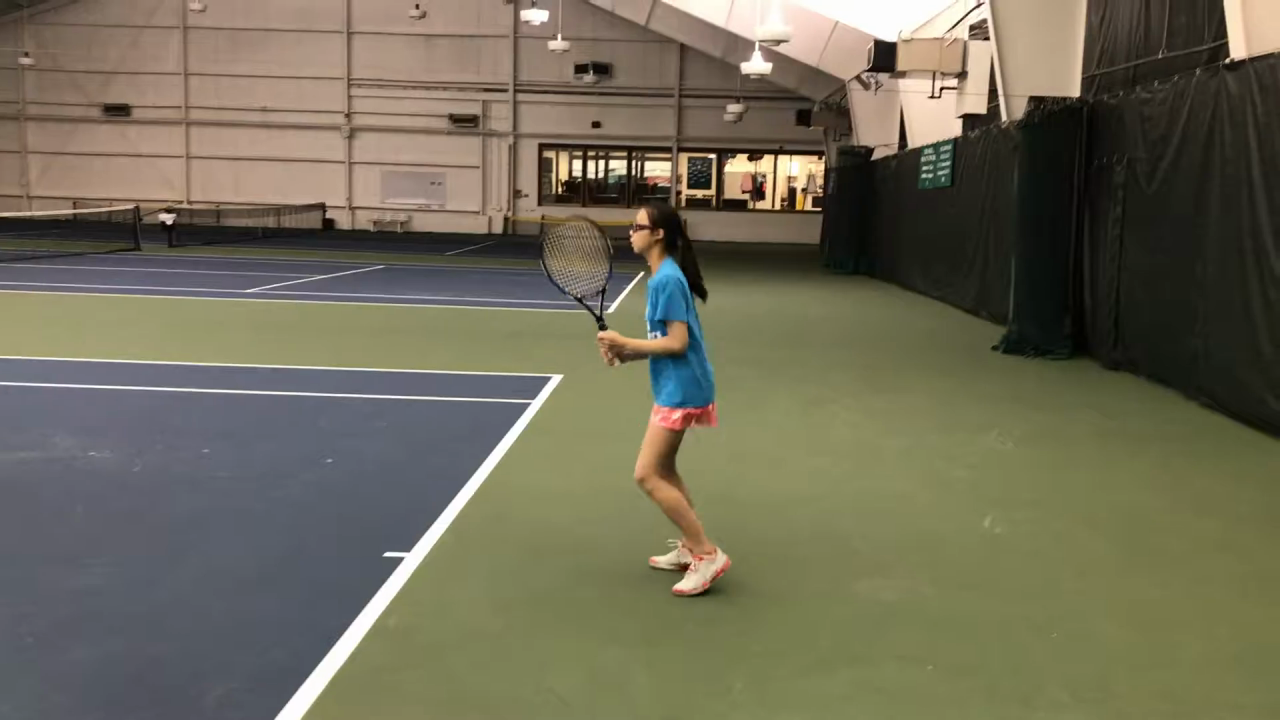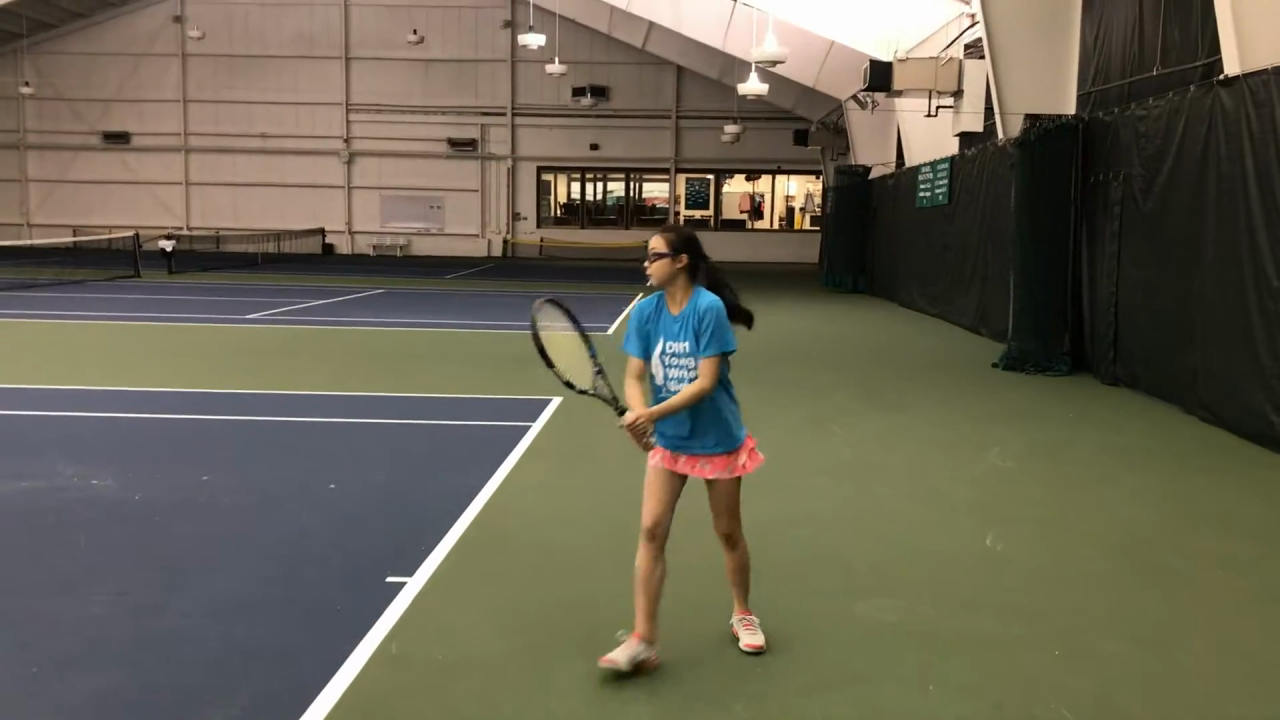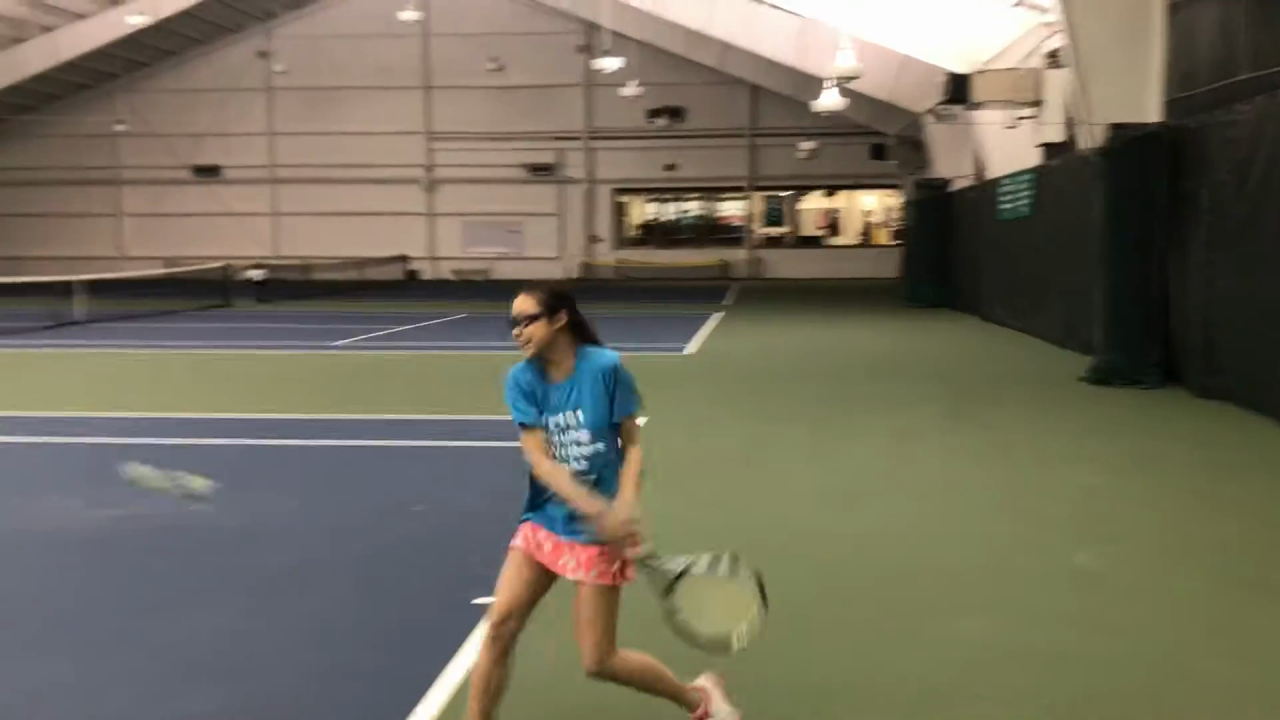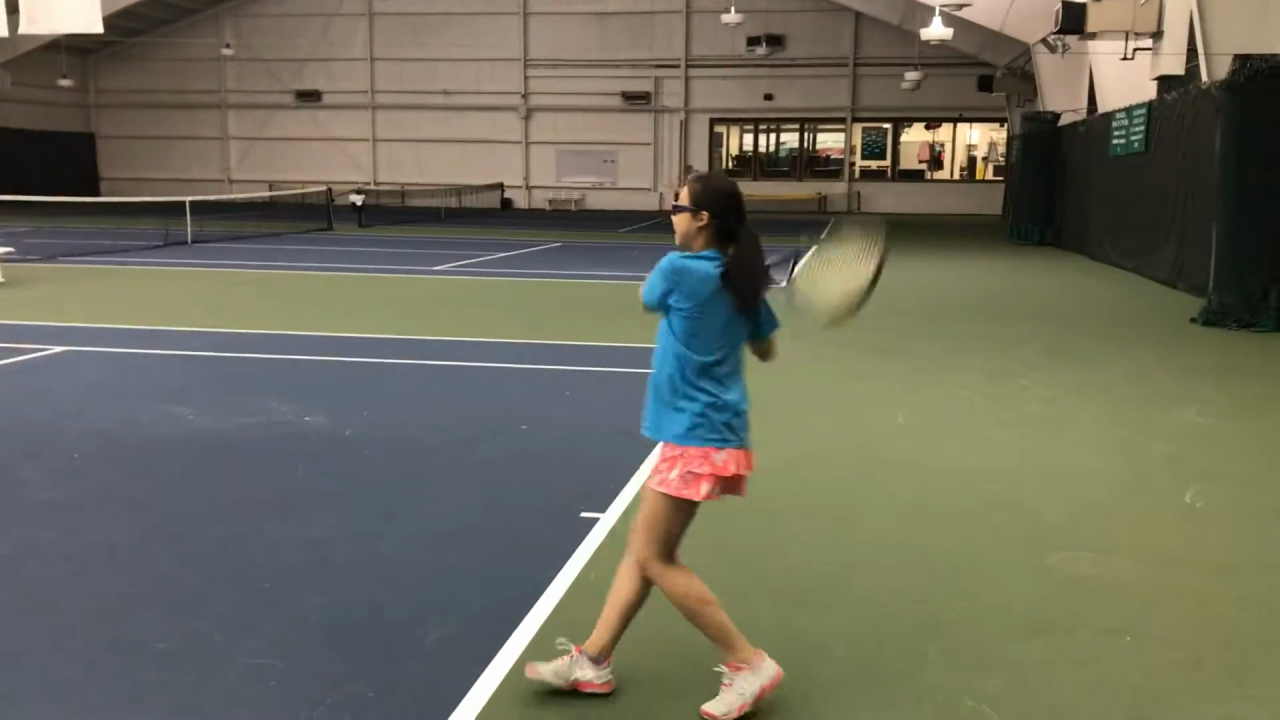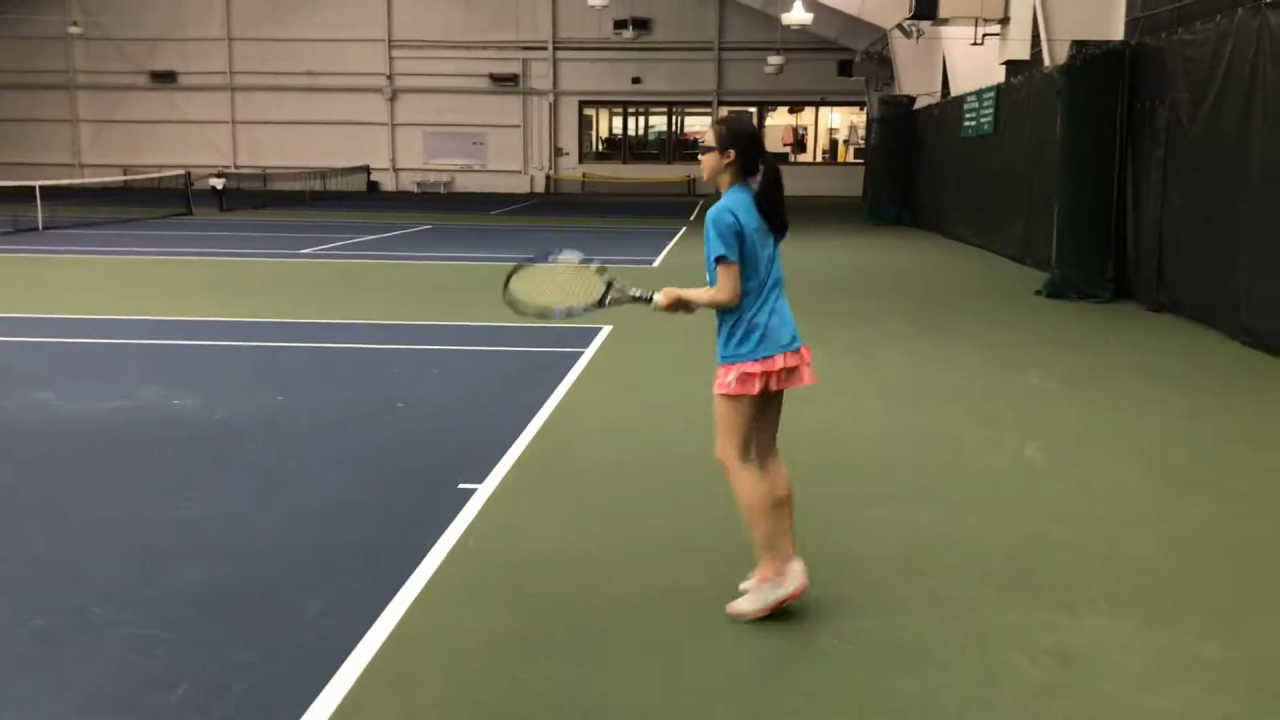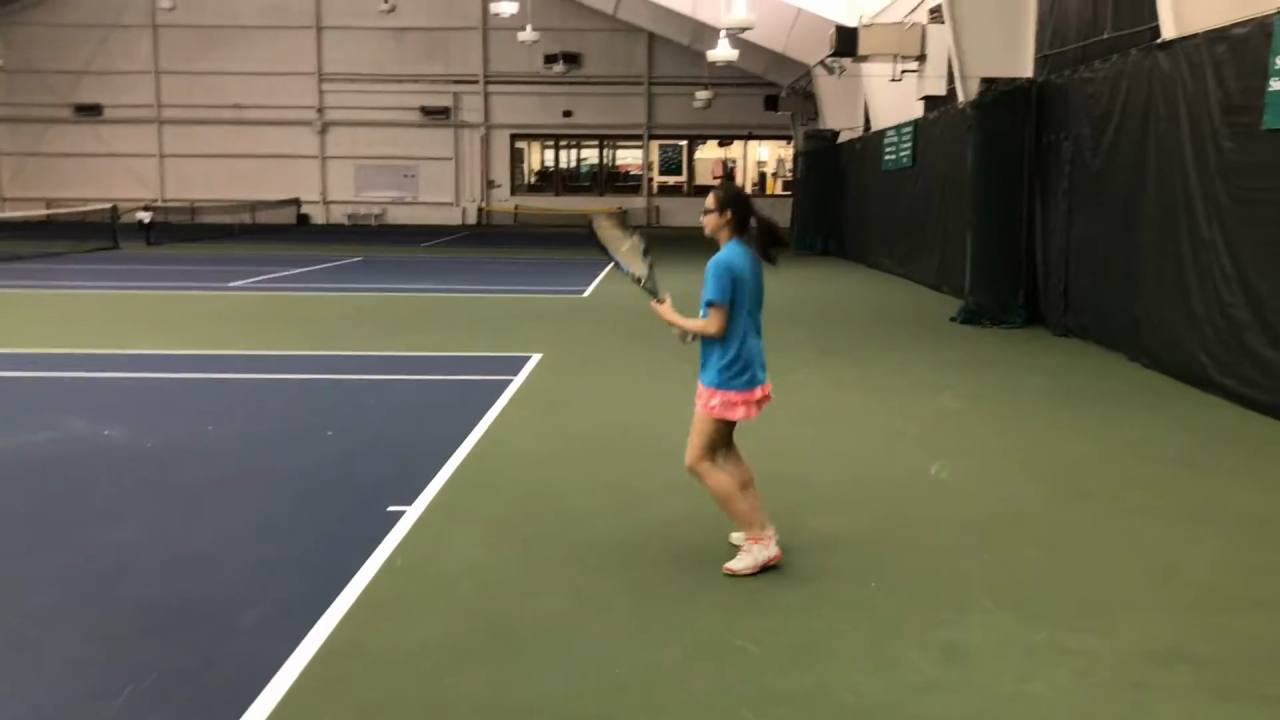
dt=0.7s
person 1, frame 1
left shoulder: (666, 279)
right shoulder: (661, 276)
left elbow: (677, 343)
left wrist: (626, 343)
right wrist: (624, 350)
left hip: (680, 392)
right hip: (682, 388)
left knee: (646, 475)
right knee: (662, 468)
left ankle: (706, 553)
right ankle: (691, 548)
person 1, frame 2
left shoulder: (709, 307)
right shoulder: (644, 311)
left elbow: (707, 380)
right elbow: (634, 375)
left wrist: (652, 413)
right wrist: (636, 413)
left hip: (718, 437)
right hip: (668, 440)
left knee: (729, 533)
right knee: (651, 529)
left ankle: (743, 615)
right ankle: (642, 640)
person 1, frame 3
left shoulder: (607, 367)
right shoulder: (522, 379)
left elbow: (631, 443)
right elbow: (537, 459)
left wrist: (625, 505)
right wrist: (587, 504)
left hip: (605, 530)
right hip: (544, 522)
left knee: (599, 661)
right knee: (499, 628)
person 1, frame 4
left shoulder: (678, 269)
right shoulder: (747, 283)
left elbow: (651, 298)
right elbow: (766, 350)
left hip: (691, 437)
right hip: (719, 432)
left knee: (655, 557)
right knee: (642, 548)
left ankle: (748, 665)
right ankle: (589, 661)
person 1, frame 5
left shoulder: (722, 214)
right shoulder: (761, 206)
left elbow: (728, 296)
left wrist: (681, 296)
right wrist: (694, 294)
left hip: (746, 352)
right hip: (778, 345)
left knee: (733, 457)
right knee: (764, 450)
left ankle: (777, 572)
right ankle: (785, 561)
person 1, frame 6
left shoulder: (721, 264)
right shoulder: (749, 256)
left elbow: (715, 329)
left wrist: (673, 318)
right wrist: (695, 324)
left hip: (725, 378)
right hip: (747, 371)
left knee: (698, 460)
right knee: (722, 445)
left ankle: (758, 539)
right ankle: (761, 529)
